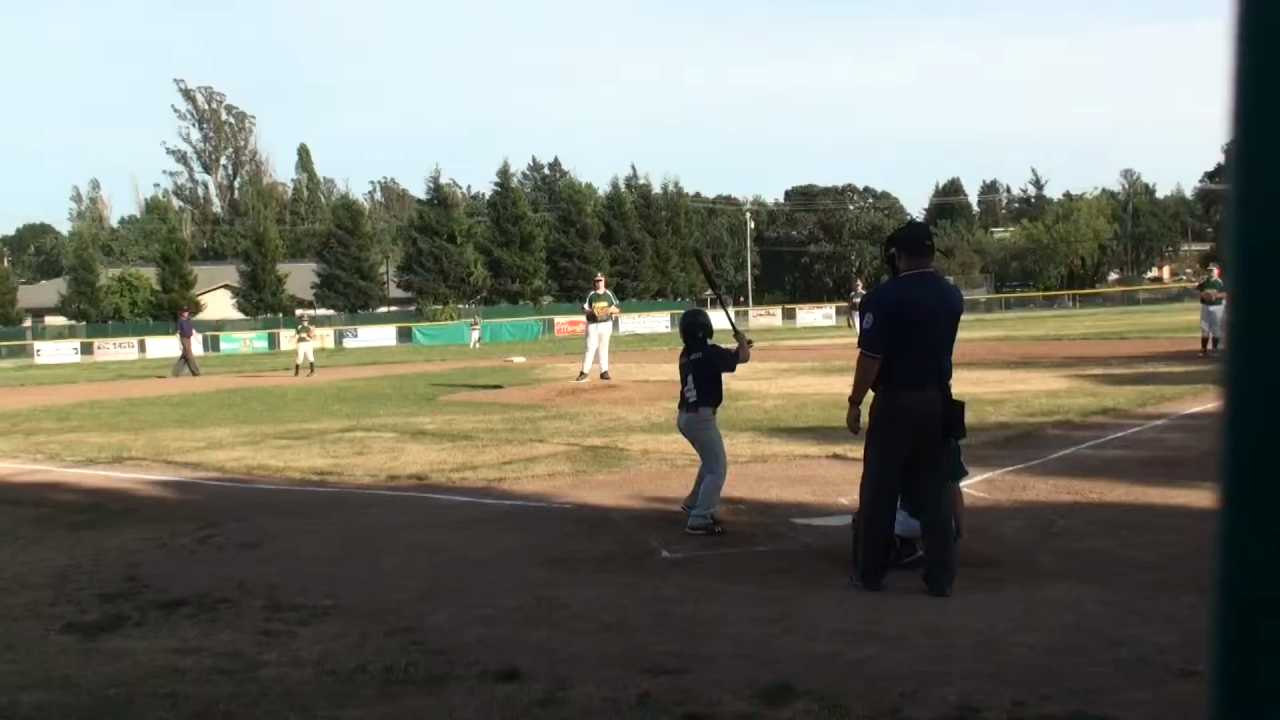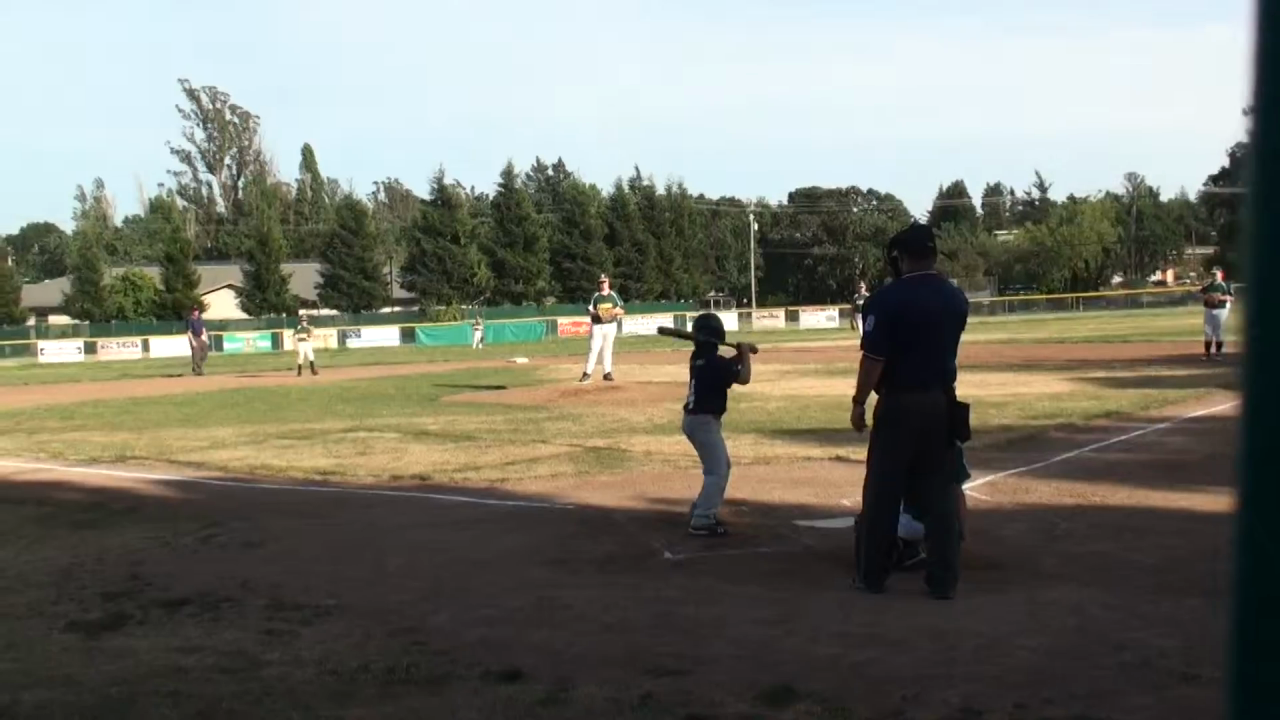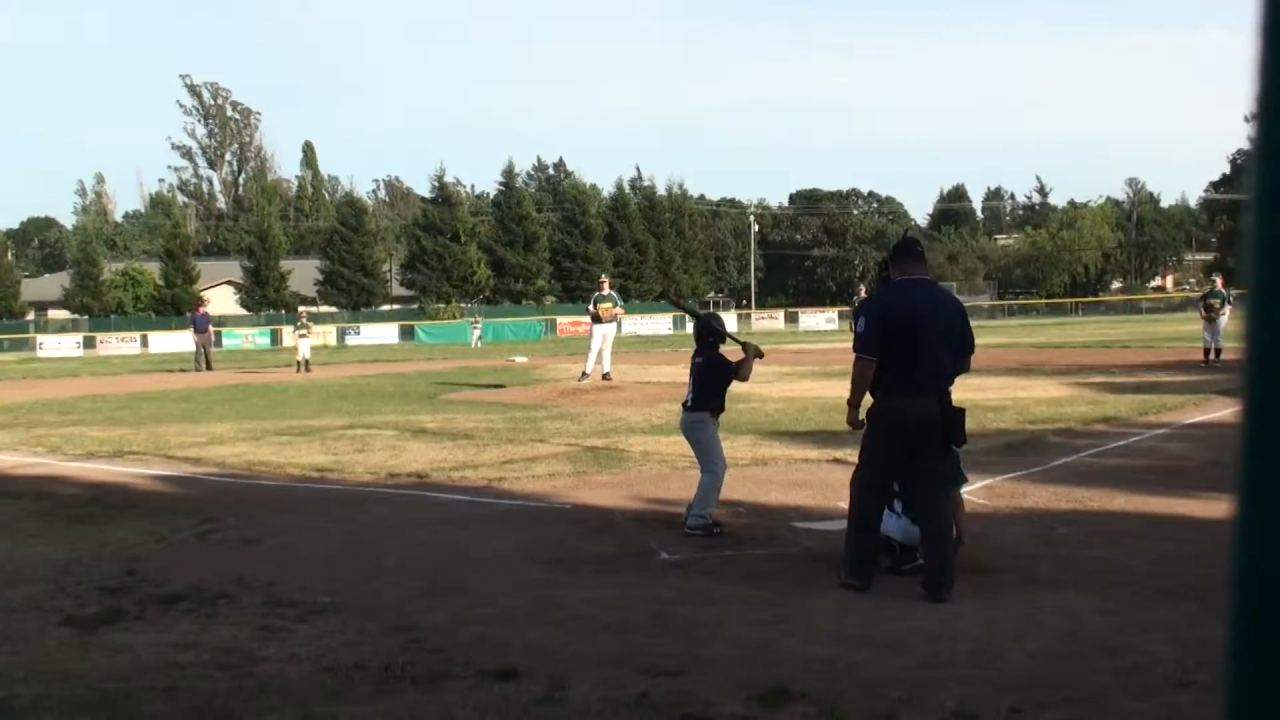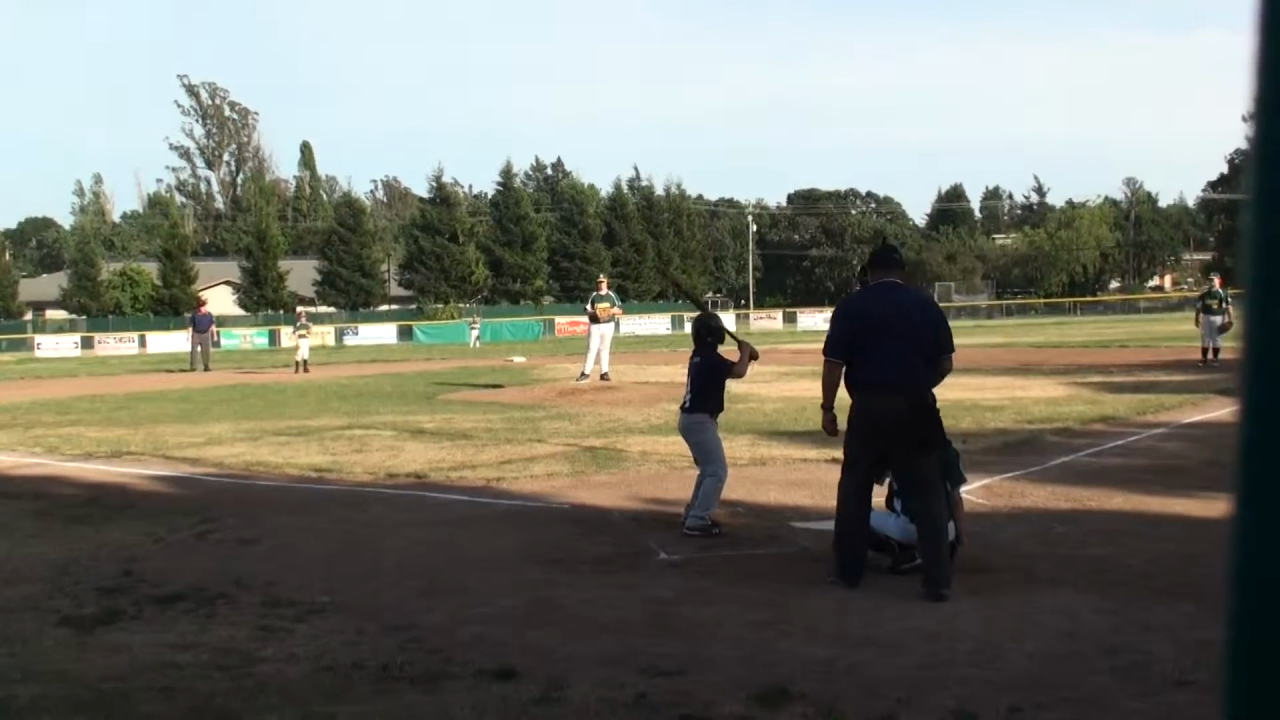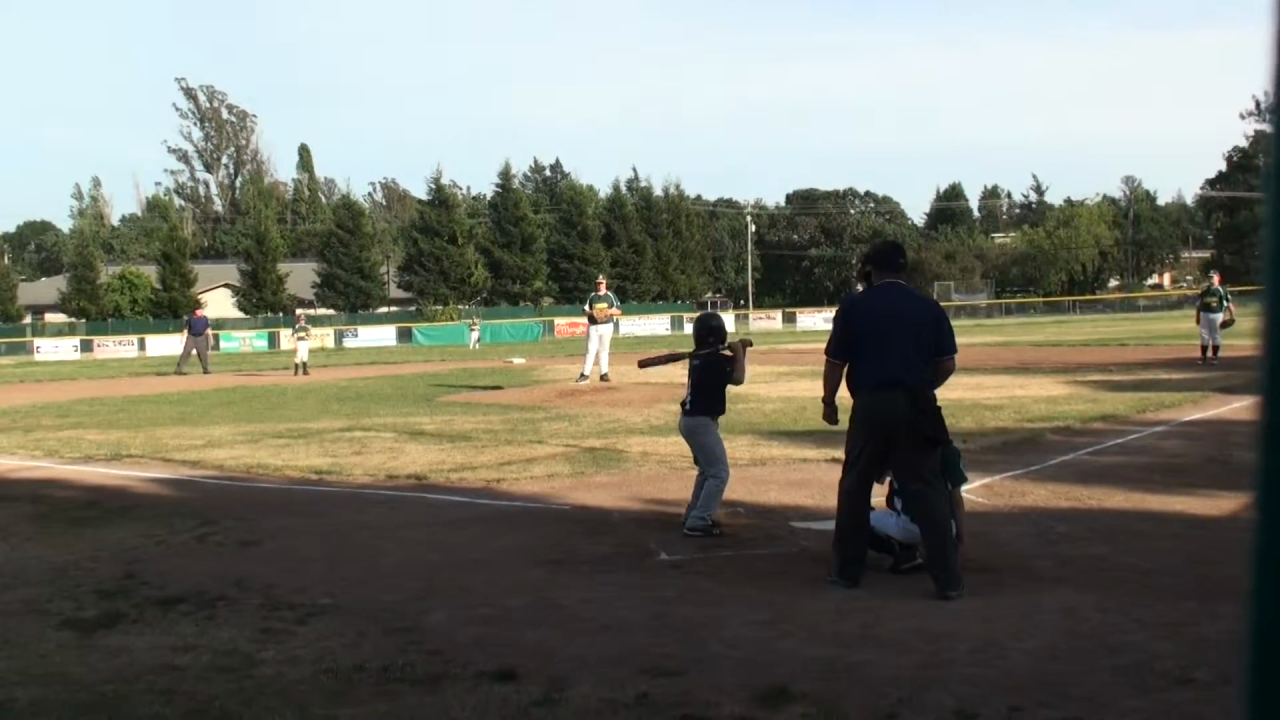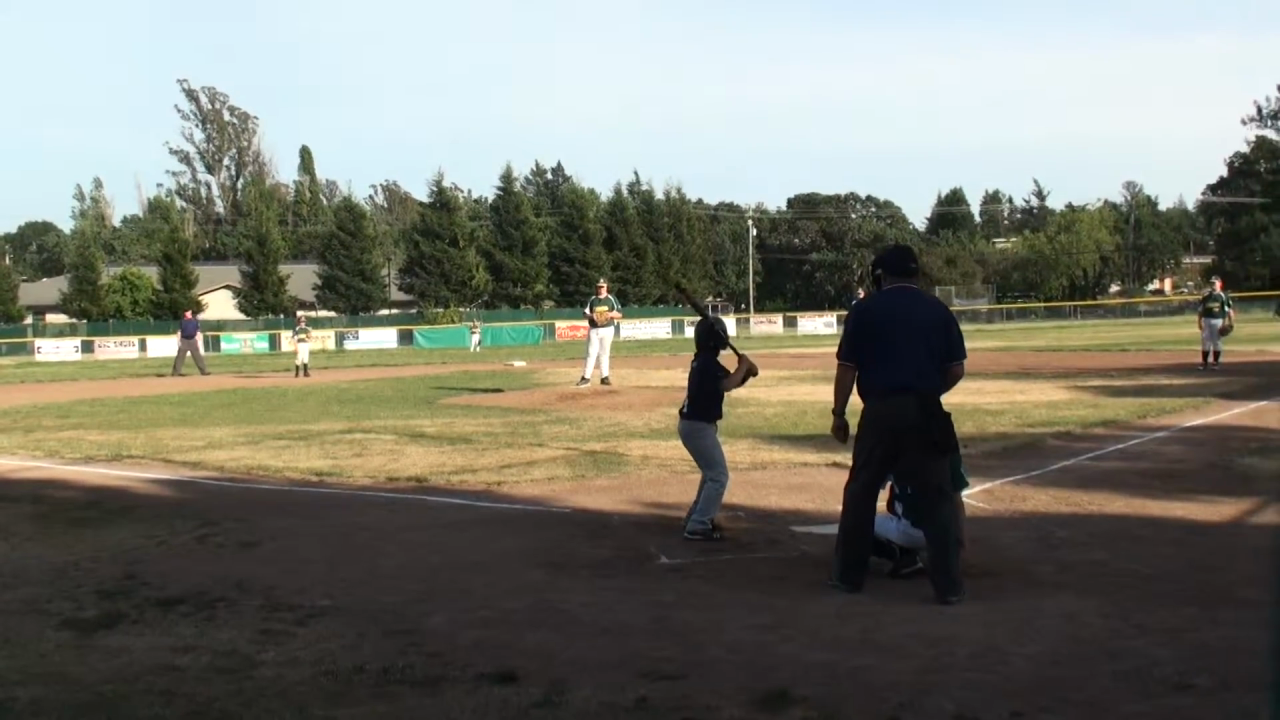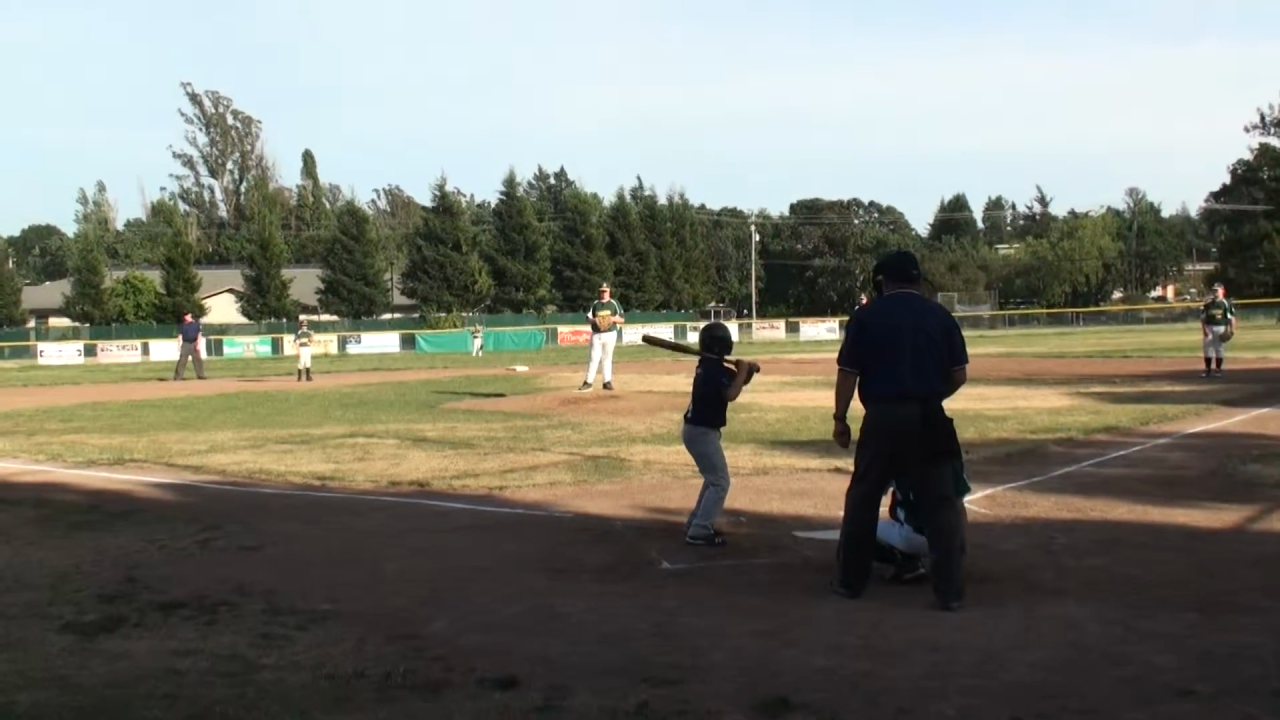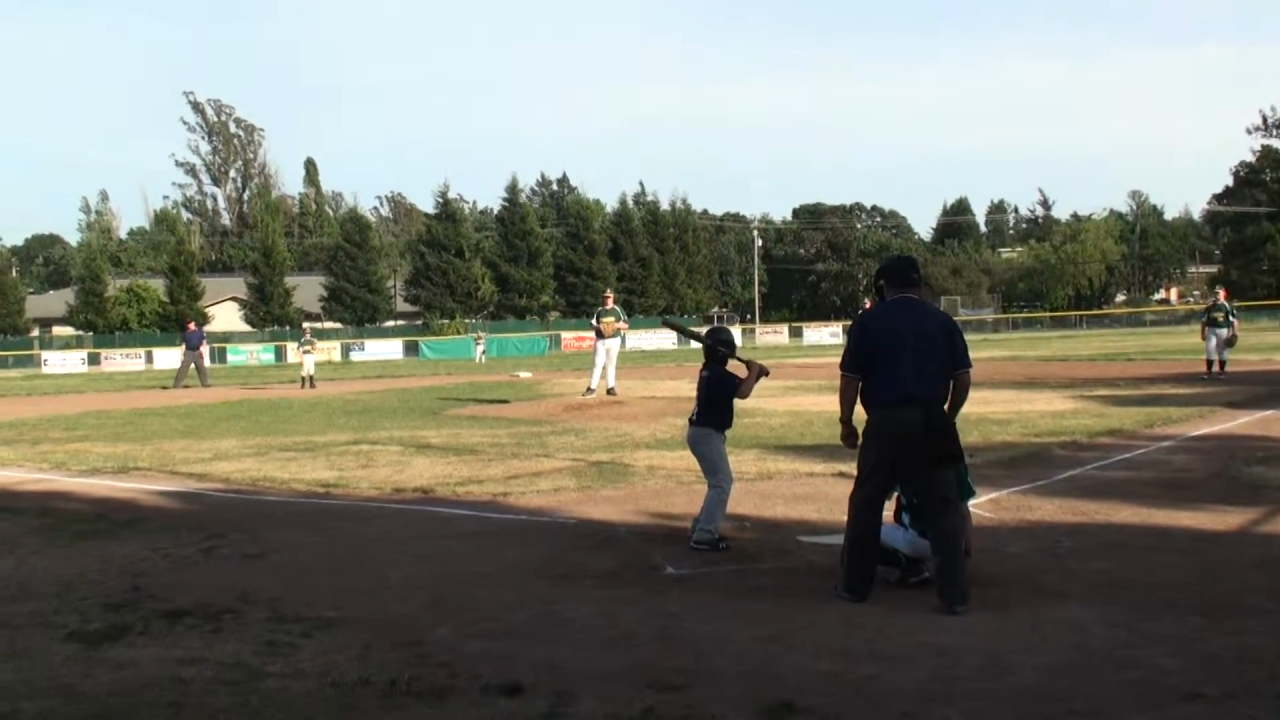
dt=0.3s
person 1, frame 1
left shoulder: (885, 296)
right shoulder: (951, 295)
left elbow: (871, 357)
left wrist: (855, 402)
left hip: (895, 403)
right hip: (937, 401)
left knee: (879, 489)
right knee: (934, 490)
left ankle: (869, 573)
right ankle: (940, 578)
person 1, frame 2
left shoulder: (888, 298)
right shoulder: (955, 298)
left elbow: (873, 359)
left wrist: (859, 403)
left hip: (899, 405)
right hip: (941, 404)
left knee: (882, 491)
right knee: (939, 493)
left ankle: (871, 575)
right ankle: (943, 580)
person 1, frame 3
left shoulder: (879, 302)
right shoulder: (951, 304)
left elbow: (866, 361)
right elbow: (964, 362)
left wrist: (853, 405)
left hip: (892, 409)
right hip: (936, 409)
left knee: (868, 490)
right knee: (935, 496)
left ankle: (857, 572)
right ankle: (939, 583)
person 1, frame 4
left shoulder: (851, 306)
right shoulder: (926, 305)
left elbow: (834, 363)
right elbow: (944, 363)
left wrist: (827, 408)
left hip: (868, 409)
right hip: (914, 409)
left knee: (855, 489)
right knee: (926, 493)
left ankle: (847, 571)
right ankle: (937, 580)
person 1, frame 5
left shoulder: (854, 306)
right shoulder: (928, 307)
left elbow: (835, 362)
right elbow: (947, 364)
left wrist: (828, 402)
left hip: (870, 407)
right hip: (915, 408)
left knee: (855, 489)
right knee: (929, 492)
left ankle: (847, 571)
right ankle: (947, 579)
person 1, frame 6
left shoulder: (865, 309)
right shoulder: (938, 311)
left elbow: (847, 367)
right elbow: (955, 370)
left wrist: (839, 414)
left hip: (879, 412)
right hip: (924, 413)
left knee: (860, 493)
right knee: (936, 498)
left ankle: (848, 575)
right ankle: (948, 585)
person 1, frame 7
left shoulder: (867, 316)
right shoulder: (940, 316)
left elbow: (848, 373)
right elbow: (958, 375)
left wrist: (840, 419)
left hip: (882, 418)
right hip: (927, 419)
left knee: (863, 499)
right knee: (939, 503)
left ankle: (850, 581)
right ankle: (950, 591)
person 1, frame 8
left shoulder: (868, 321)
right shoulder: (942, 321)
left elbow: (850, 379)
right elbow: (962, 379)
left wrist: (846, 422)
right wrist: (946, 415)
left hip: (884, 423)
right hip: (929, 423)
left knee: (866, 503)
right knee: (942, 507)
left ankle: (855, 585)
right ankle: (954, 595)
person 2, frame 1
left shoulder: (686, 354)
right shoulder: (709, 352)
right elbow: (744, 357)
left wrist: (739, 347)
right wrist: (742, 341)
left hip: (686, 416)
right hip: (701, 417)
left knee: (710, 462)
right knee: (716, 468)
left ankle: (694, 505)
right ankle: (699, 521)
person 2, frame 2
left shoulder: (699, 357)
right shoulder: (713, 361)
left elbow: (726, 367)
right elbow: (743, 378)
left wrist: (740, 355)
right wrist: (745, 354)
left hip: (696, 419)
right hip: (703, 421)
left knee: (721, 466)
right knee: (717, 471)
left ankle: (702, 511)
right ankle: (701, 522)
person 2, frame 3
left shoulder: (701, 356)
right shoulder: (713, 358)
left elbow: (731, 369)
right elbow: (743, 375)
left wrist: (748, 357)
right wrist: (750, 352)
left hip: (695, 418)
right hip: (700, 420)
left knee: (716, 467)
right knee: (714, 470)
left ankle: (696, 513)
right ankle: (697, 521)
person 2, frame 4
left shoulder: (699, 356)
right shoulder: (710, 358)
left elbow: (728, 370)
right elbow: (738, 372)
left wrist: (746, 356)
right wrist: (745, 351)
left hip: (691, 418)
right hip: (700, 421)
left knee: (708, 469)
right knee: (717, 471)
left ankle: (694, 514)
right ankle: (697, 522)
person 2, frame 5
left shoulder: (701, 356)
right shoulder: (712, 360)
left elbow: (731, 367)
right elbow: (738, 378)
left wrist: (738, 351)
right wrist: (738, 352)
left hip: (691, 420)
right hip: (701, 422)
left knee: (707, 470)
right knee: (719, 472)
left ankle: (694, 515)
right ankle: (697, 522)
person 2, frame 6
left shoulder: (703, 361)
right shoulder: (708, 364)
left elbow: (732, 382)
right elbow: (728, 385)
left wrist: (746, 371)
right wrist: (743, 366)
left hip: (693, 424)
right hip: (698, 426)
left knee: (711, 473)
right knee: (718, 476)
left ankle: (695, 518)
right ankle: (698, 526)
person 2, frame 7
left shoulder: (712, 368)
right shoulder: (713, 370)
left elbow: (738, 382)
right elbow: (731, 395)
left wrist: (747, 370)
right wrist: (743, 370)
left hip: (699, 429)
right hip: (702, 431)
left knee: (713, 478)
right knee: (720, 481)
left ankle: (697, 523)
right ankle: (699, 531)
person 2, frame 8
left shoulder: (711, 371)
right shoulder: (718, 374)
left elbow: (741, 385)
right elbow: (743, 392)
left wrist: (756, 373)
right wrist: (754, 372)
left hip: (704, 432)
right hip: (706, 434)
left knee: (719, 482)
right knee: (721, 483)
left ankle: (702, 528)
right ankle: (704, 536)
